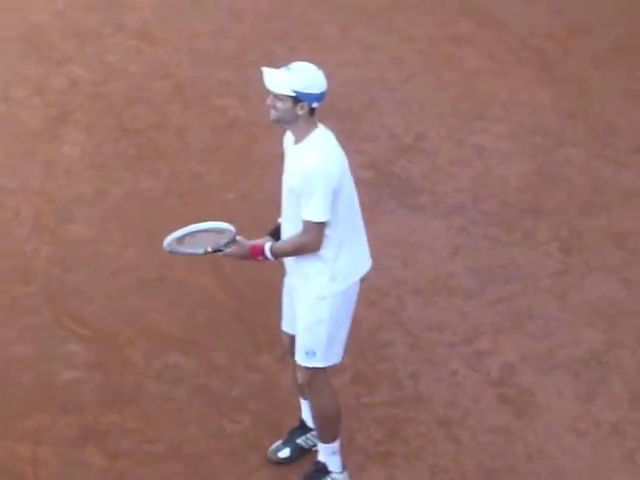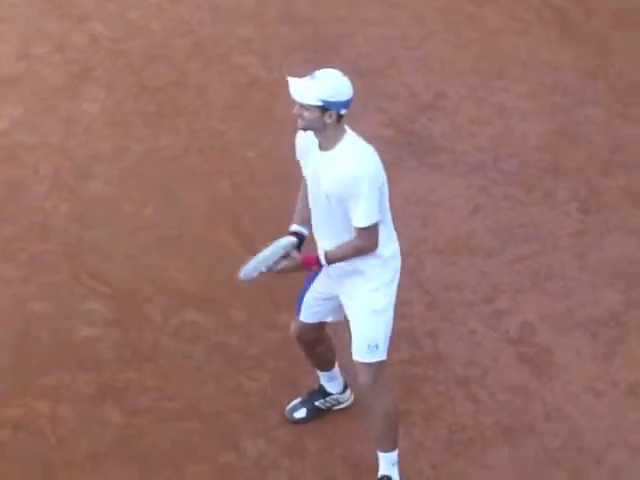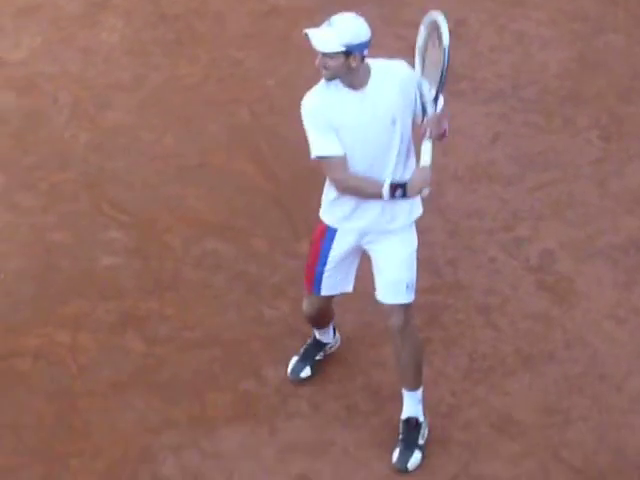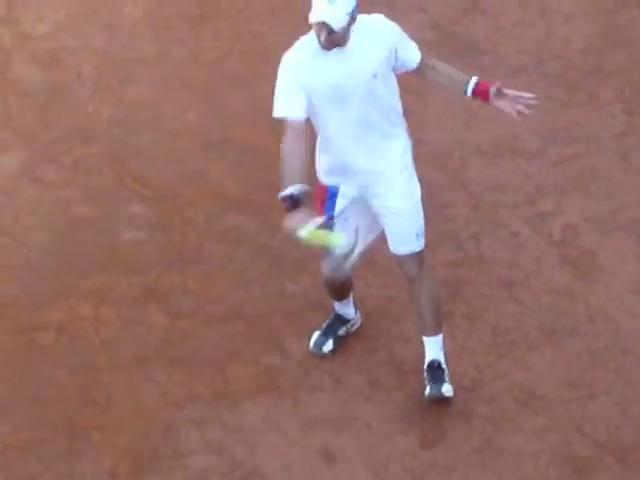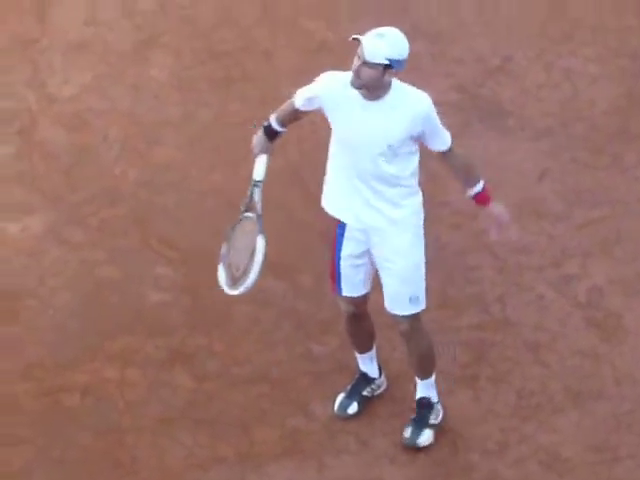
dt=0.4s
person 1, frame 1
left shoulder: (318, 161)
right shoulder: (294, 139)
left elbow: (310, 241)
left wrist: (257, 251)
right wrist: (276, 233)
left hip: (327, 280)
right hip: (303, 272)
left knee: (310, 376)
right knee: (295, 349)
right ankle: (311, 427)
person 1, frame 2
left shoulder: (360, 164)
right shoulder: (306, 140)
left elbow: (368, 241)
left wrist: (311, 260)
right wrist: (295, 237)
left hip: (369, 275)
right hip: (328, 265)
left knee: (368, 379)
right knee: (306, 331)
right ankle: (333, 390)
person 1, frame 3
left shoulder: (401, 75)
right shoulder: (316, 104)
left elbow: (427, 116)
right elbow: (339, 179)
left wrist: (437, 124)
right wrist: (401, 188)
left hip: (394, 222)
right hip: (341, 219)
left knee: (400, 322)
right knee: (313, 306)
left ankle: (413, 418)
right ankle: (324, 338)
person 1, frame 4
left shoulder: (378, 32)
right shoulder: (297, 63)
left elbow: (426, 66)
right elbow: (294, 135)
left wrist: (485, 90)
right wrist: (295, 200)
left hip: (393, 170)
right hip: (339, 178)
left knee: (414, 268)
right knee: (333, 271)
left ankle: (435, 361)
right ankle: (345, 314)
person 1, frame 5
left shoulder: (415, 106)
right shoulder: (332, 86)
left elbow: (448, 152)
right elbow: (297, 104)
left wrist: (483, 196)
right wrist: (267, 132)
left hip: (397, 224)
right hip: (350, 220)
left knee: (407, 322)
right knee: (352, 308)
left ankle: (428, 399)
right ankle: (370, 375)
